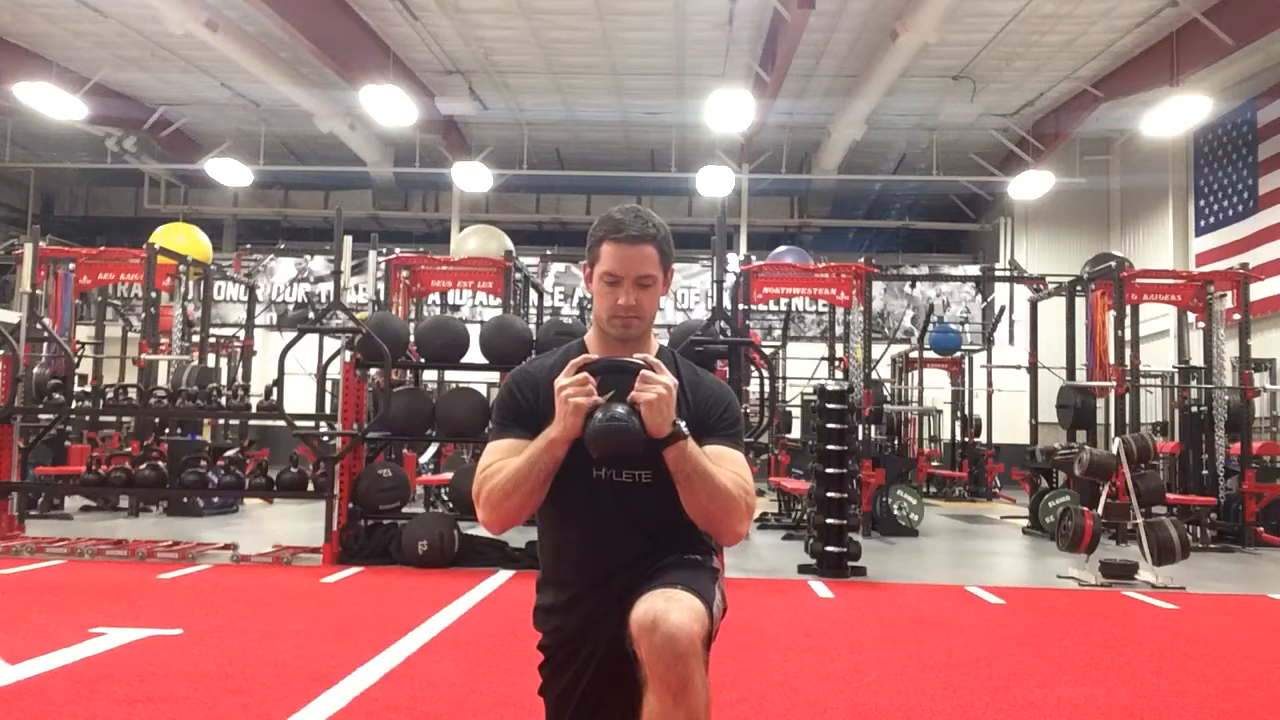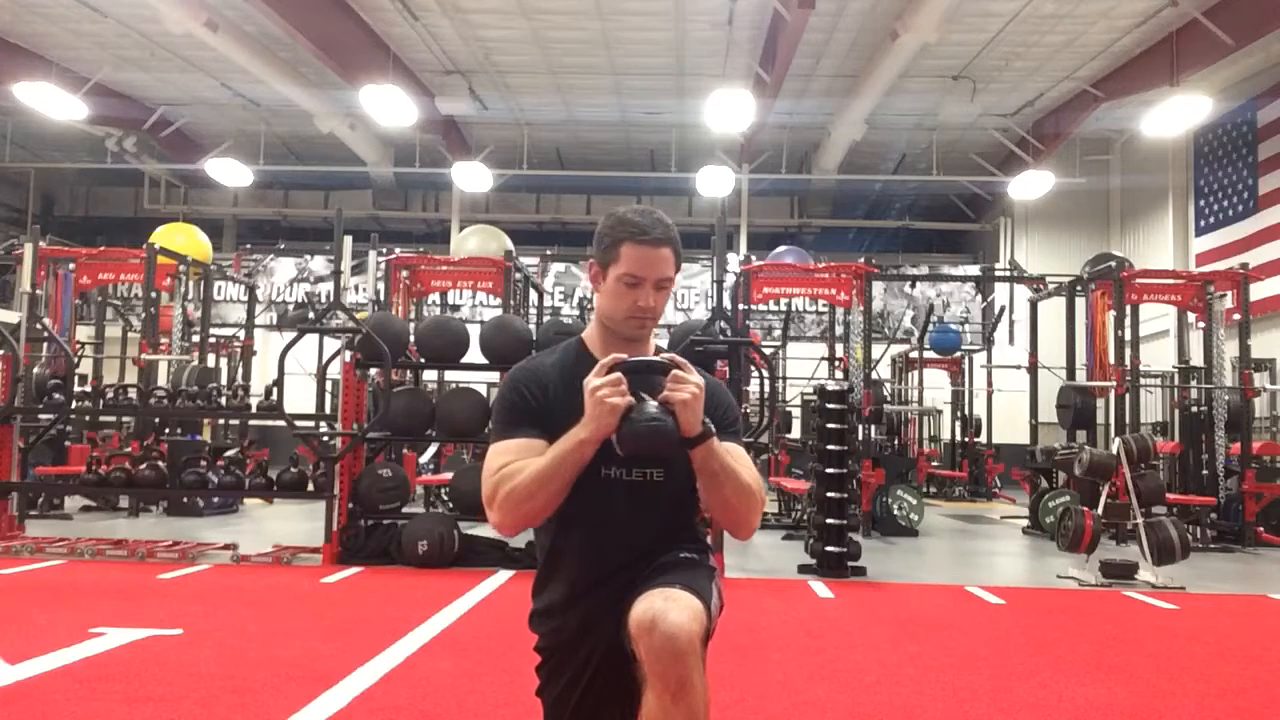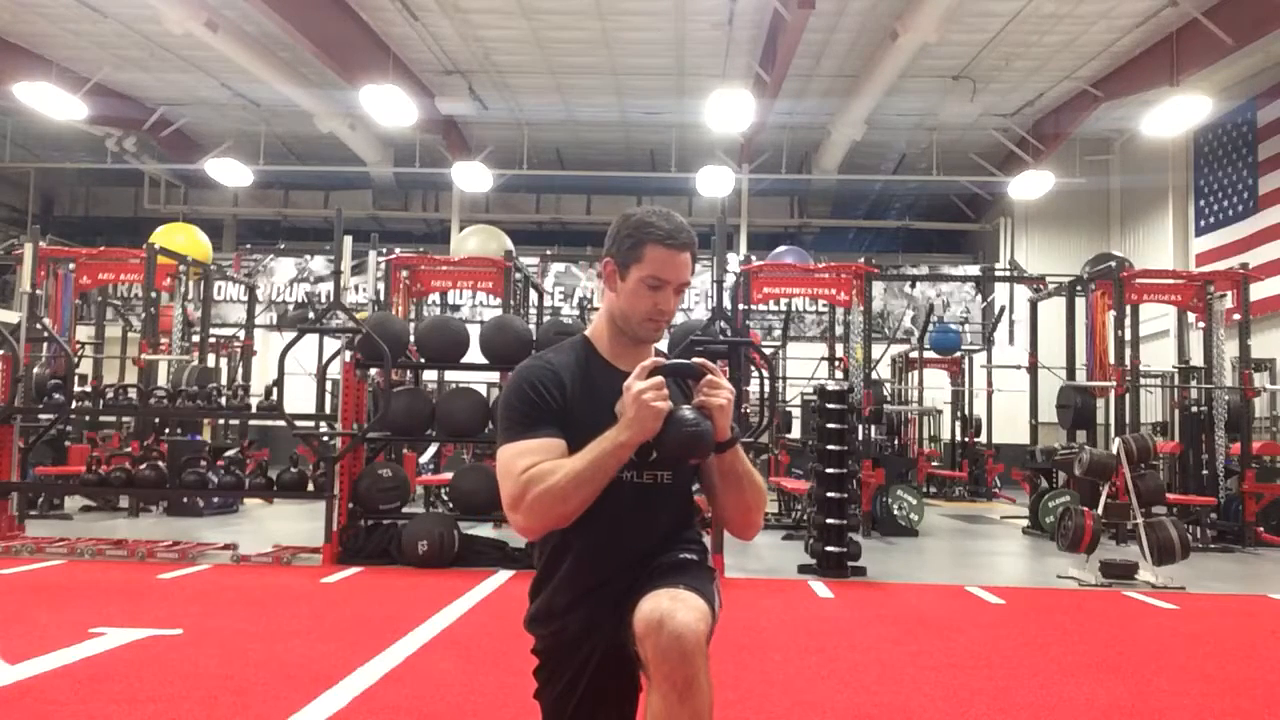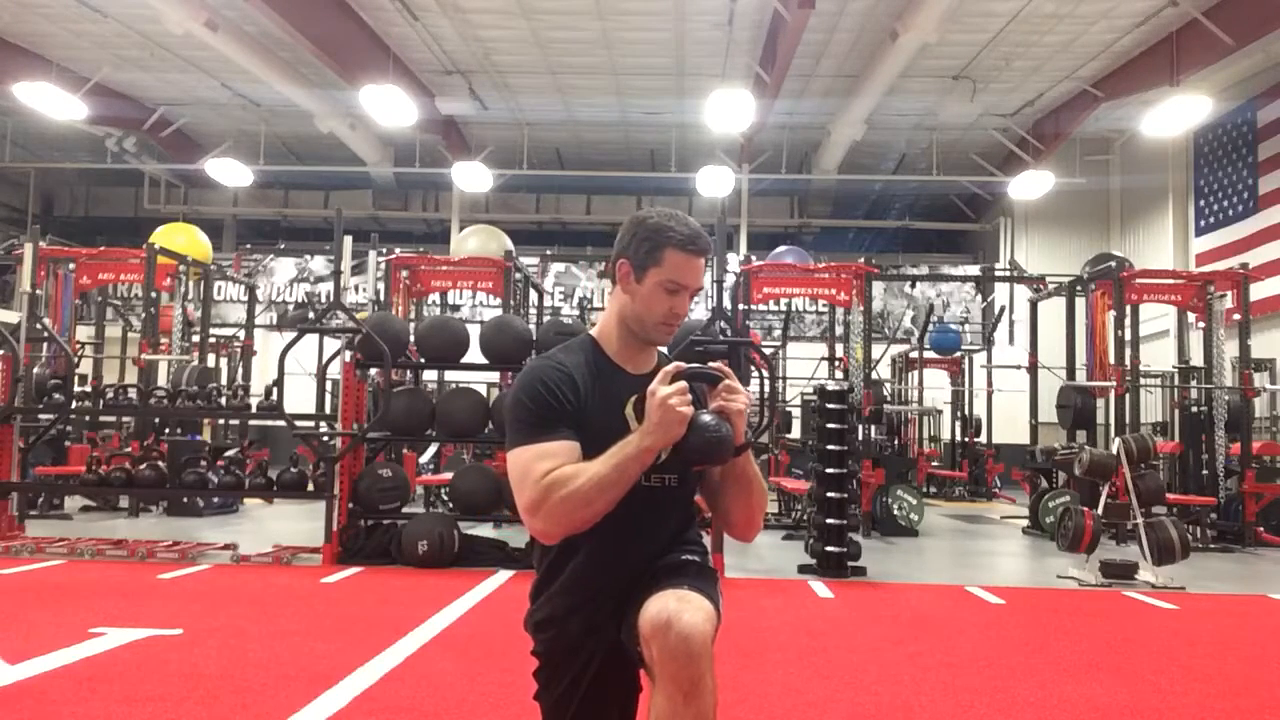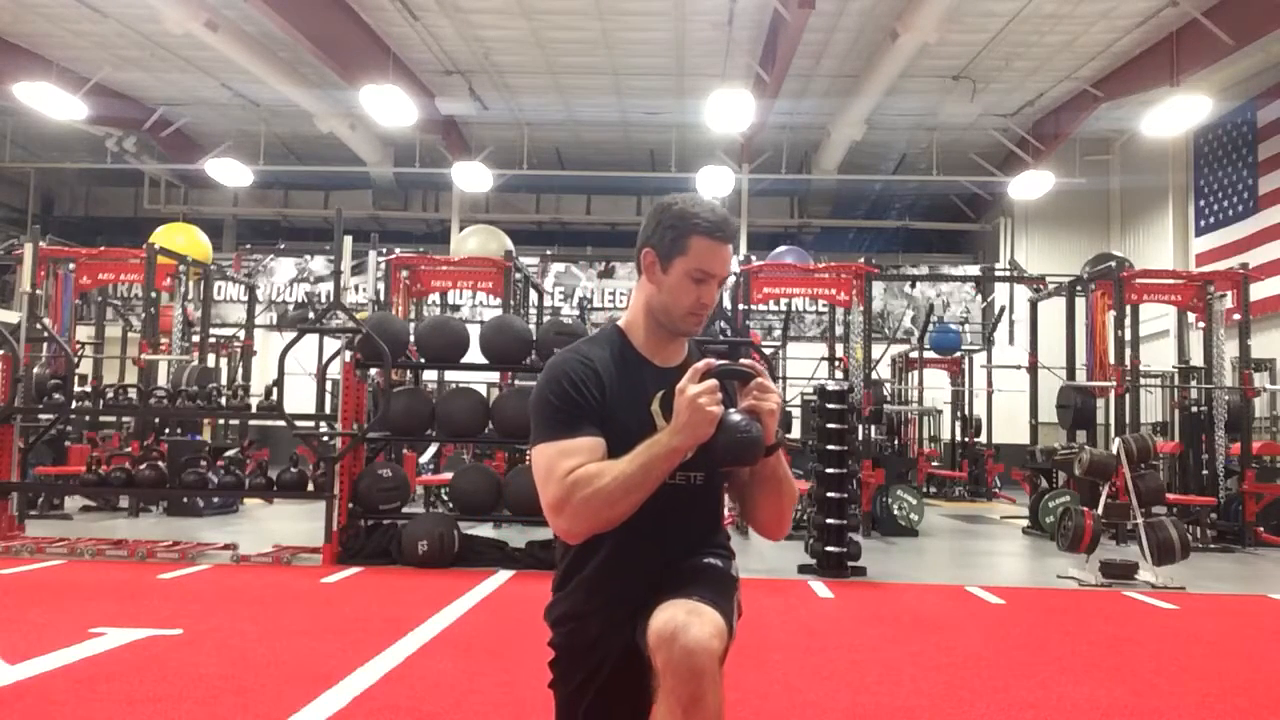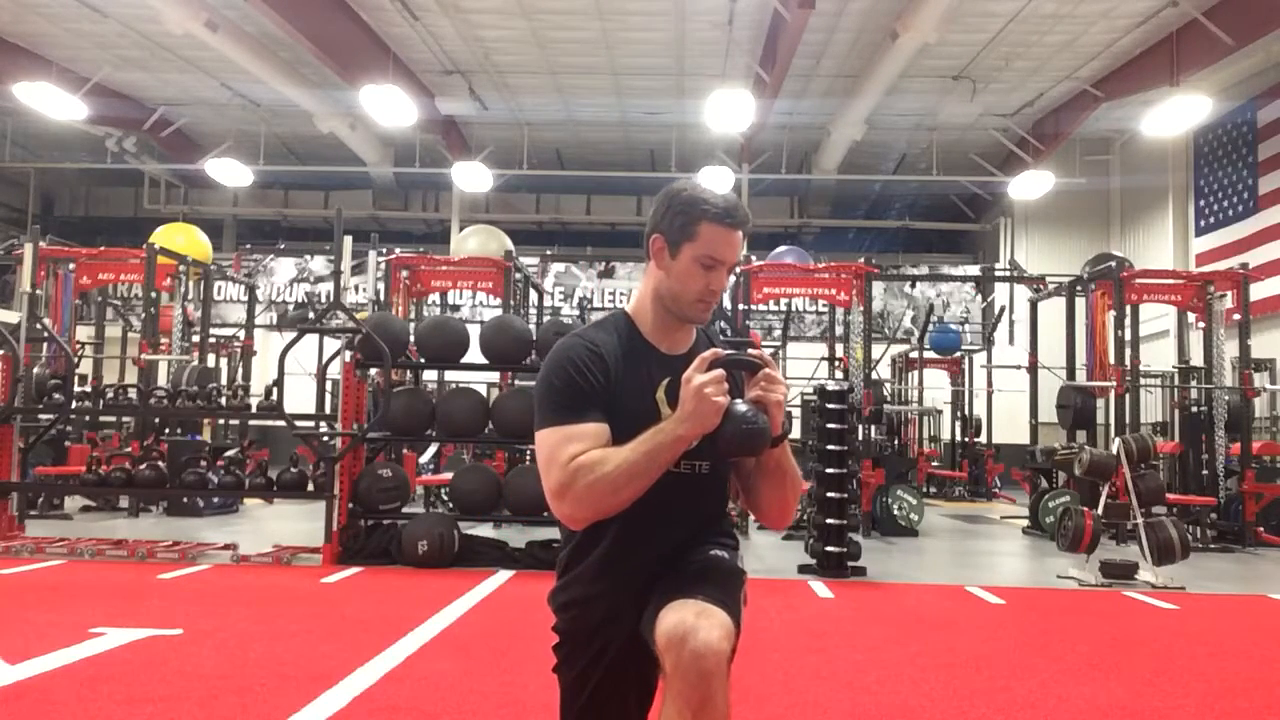
dt=0.7s
person 1, frame 1
left shoulder: (704, 393)
right shoulder: (534, 383)
left elbow: (733, 524)
right elbow: (493, 513)
left wrist: (671, 432)
right wrist: (561, 429)
left hip: (674, 576)
right hip: (574, 603)
left knee: (667, 631)
person 1, frame 2
left shoulder: (702, 389)
right shoulder: (536, 381)
left elbow: (744, 520)
right elbow: (505, 512)
left wrist: (698, 432)
right wrist: (590, 428)
left hip: (669, 572)
right hip: (573, 604)
left knee: (667, 630)
person 1, frame 3
left shoulder: (689, 382)
right shoulder: (542, 379)
left elbow: (745, 523)
right elbow: (527, 512)
left wrist: (723, 436)
right wrist: (630, 430)
left hip: (667, 573)
right hip: (574, 606)
left knee: (674, 630)
person 1, frame 4
left shoulder: (691, 385)
right shoulder: (551, 379)
left elbow: (744, 525)
right elbow: (545, 516)
left wrist: (735, 441)
right wrist: (650, 435)
left hip: (670, 574)
right hip: (577, 609)
left knee: (681, 631)
person 1, frame 5
left shoulder: (719, 381)
right shoulder: (577, 372)
left elbow: (772, 525)
right elbow: (569, 515)
left wrist: (767, 440)
right wrist: (677, 436)
left hip: (691, 576)
right hip: (597, 604)
left knee: (689, 645)
person 1, frame 6
left shoulder: (727, 366)
right shoulder: (584, 357)
left elbow: (776, 513)
right elbow: (572, 501)
left wrist: (773, 431)
right wrist: (683, 424)
left hip: (697, 563)
right hip: (603, 587)
left knee: (698, 645)
